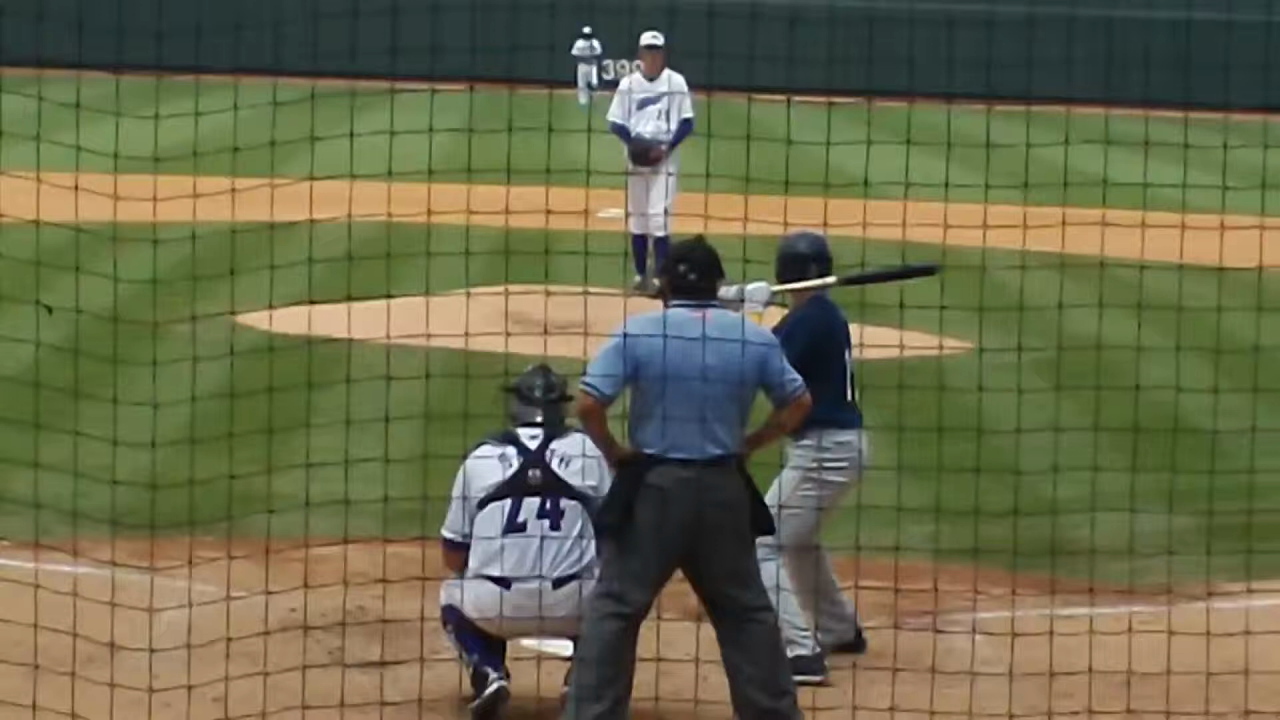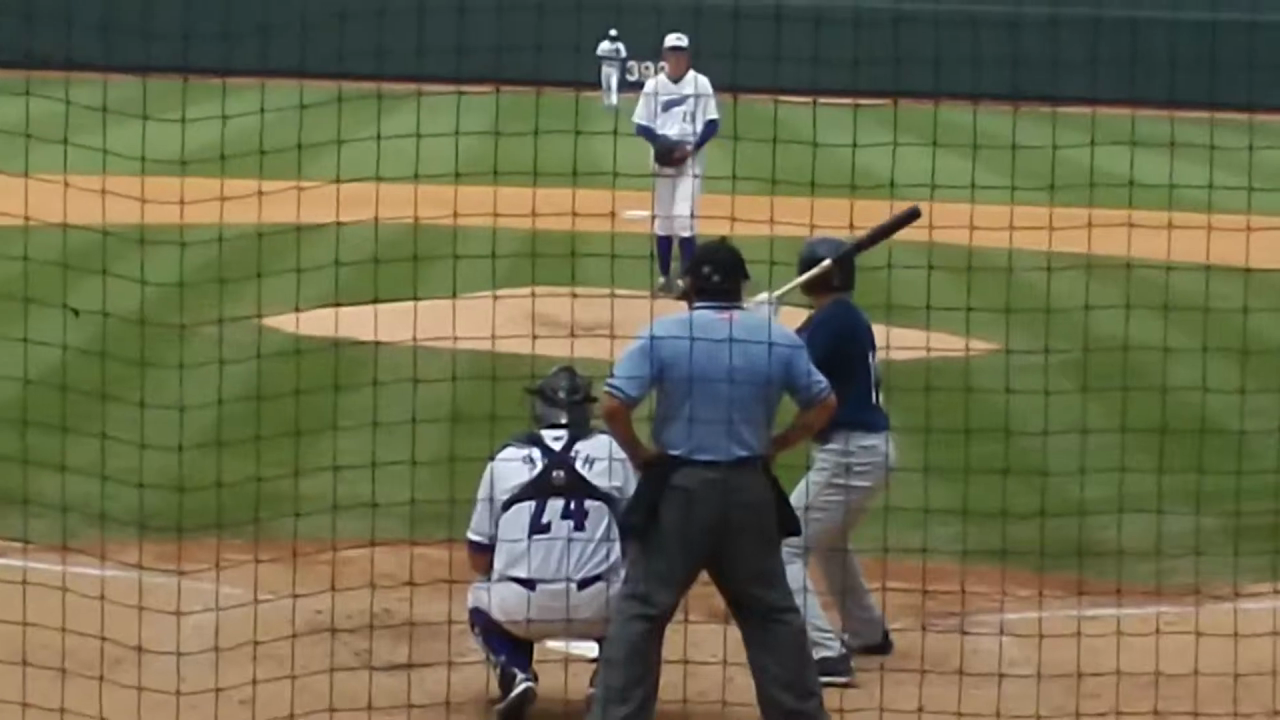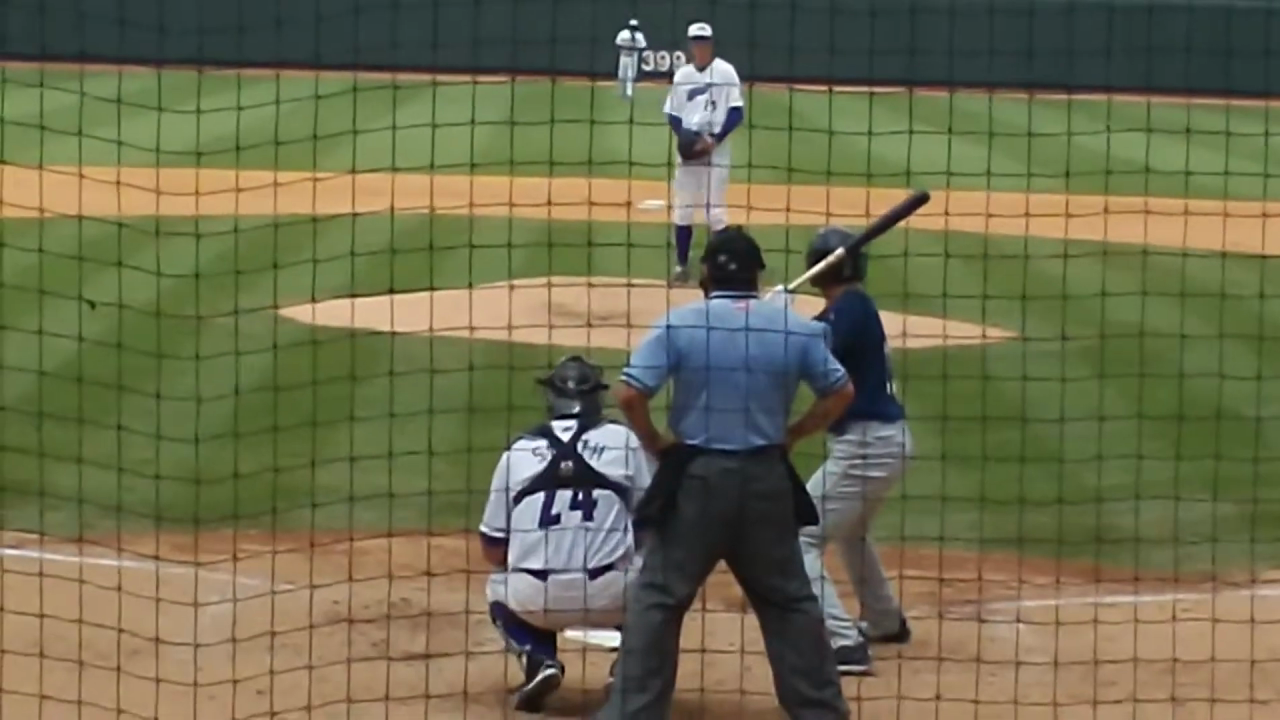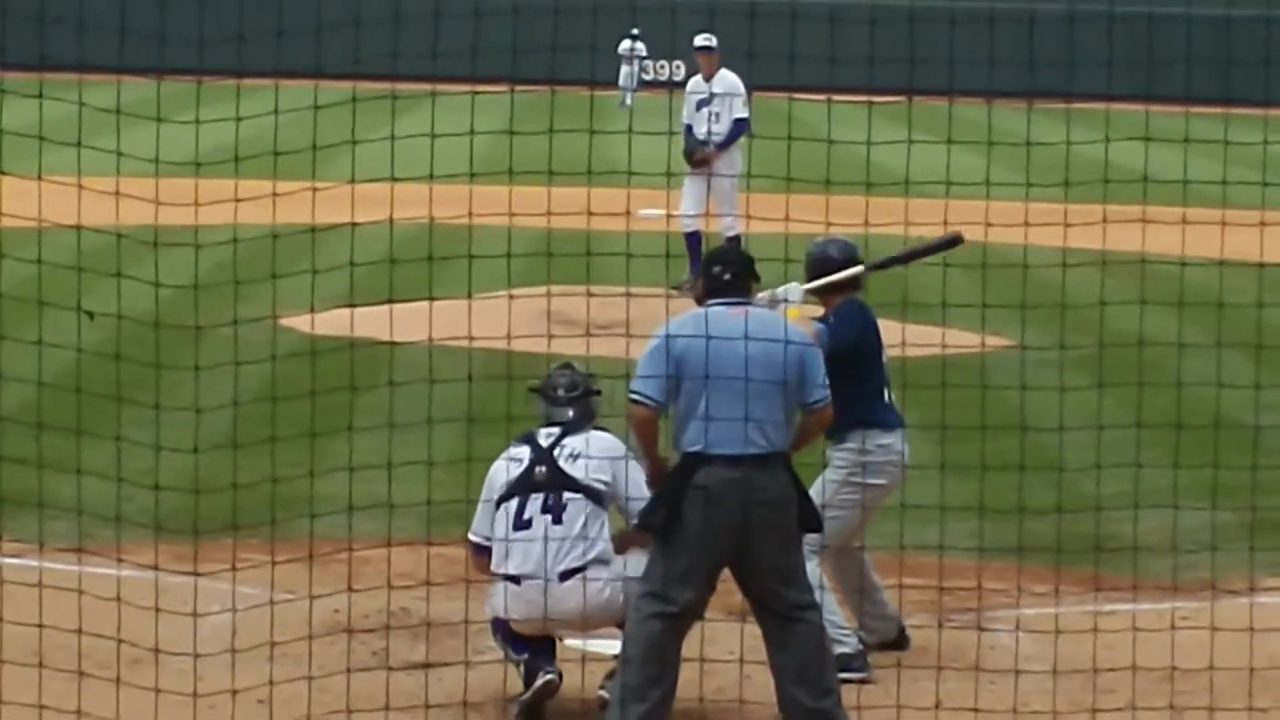
dt=0.4s
person 1, frame 1
left shoulder: (636, 333)
right shoulder: (755, 338)
left elbow: (587, 404)
right elbow: (798, 404)
left wrist: (615, 453)
right wrist: (749, 443)
left hip: (654, 485)
right hip: (724, 487)
left knee: (614, 607)
right knee: (747, 609)
person 1, frame 2
left shoulder: (662, 335)
right shoulder: (780, 339)
left elbow: (612, 406)
right elbow: (823, 405)
left wrist: (640, 455)
right wrist: (774, 446)
left hip: (680, 488)
right hip: (749, 489)
left knee: (640, 608)
right knee: (773, 610)
person 1, frame 3
left shoulder: (679, 323)
right shoulder: (797, 328)
left elbow: (629, 395)
right elbow: (841, 393)
left wrist: (656, 443)
left hip: (697, 476)
right hip: (767, 478)
left knee: (657, 597)
right knee: (790, 599)
person 1, frame 4
left shoulder: (676, 333)
right shoulder: (795, 337)
left elbow: (642, 416)
right elbow: (819, 415)
left wrist: (658, 478)
left hip: (704, 483)
right hip: (772, 485)
left knee: (659, 608)
right knee: (793, 609)
person 2, frame 1
left shoulder: (806, 318)
right shoulder: (829, 314)
left wrist: (752, 309)
right wrist: (737, 304)
left hip: (821, 449)
right hip: (841, 443)
left knee: (763, 546)
right knee: (797, 540)
left ankle: (801, 653)
right ankle: (840, 630)
person 2, frame 2
left shoulder: (831, 320)
right shoulder: (850, 318)
left hip: (847, 453)
right hip: (867, 447)
left knee: (785, 547)
right knee: (830, 541)
left ankle: (829, 655)
right ankle: (868, 633)
person 2, frame 3
left shoulder: (849, 308)
right shoulder: (856, 307)
left hip: (864, 442)
right hip: (882, 437)
left knee: (799, 536)
right knee: (849, 530)
left ankle: (845, 643)
right ankle: (885, 621)
person 2, frame 4
left shoulder: (848, 317)
right shoulder: (853, 316)
left hip: (863, 451)
right hip: (874, 446)
left knee: (803, 545)
right knee: (841, 541)
left ankle: (847, 652)
right ankle: (885, 630)
person 3, frame 1
left shoulder: (481, 456)
right shoulder: (584, 449)
left elbow: (453, 557)
left hip: (492, 605)
right hip: (568, 605)
left knee: (453, 596)
left ankle: (488, 674)
person 3, frame 2
left shoulder: (506, 458)
right shoulder: (609, 451)
left elbow: (479, 560)
left hip: (519, 607)
right hip: (593, 606)
left knee: (481, 598)
left ankle: (516, 676)
person 3, frame 3
left shoulder: (518, 450)
right shoulder: (620, 439)
left elbow: (493, 551)
left hip: (533, 598)
right hip: (608, 594)
left knee: (500, 589)
left ankle: (540, 661)
person 3, frame 4
left shoulder: (508, 458)
right shoulder: (604, 444)
left elbow: (481, 559)
left hip: (520, 605)
right hip: (587, 594)
left ankle: (537, 669)
person 4, frame 1
left shoulder: (676, 81)
right shoulder: (628, 83)
left elbow: (687, 122)
right elbow: (616, 123)
left wrist: (668, 147)
right wrist: (634, 144)
left hip: (665, 158)
left knee: (659, 217)
right knee: (637, 217)
right ankle: (641, 275)
person 4, frame 2
left shoulder: (700, 83)
right shoulder: (653, 85)
left elbow: (712, 123)
right elbow: (641, 125)
left wrist: (693, 148)
right wrist: (660, 143)
left hip: (691, 158)
left knee: (683, 217)
right knee: (662, 219)
right ankle: (665, 276)
person 4, frame 3
left shoulder: (725, 71)
right shoulder: (681, 75)
left elbow: (737, 112)
right elbow: (672, 115)
left wrist: (715, 139)
left hip: (717, 149)
left knee: (716, 210)
right knee: (682, 209)
right ankle: (682, 266)
person 4, frame 4
left shoulder: (731, 82)
right shoulder: (693, 84)
left elbow: (742, 124)
left wrist: (717, 148)
left hip: (726, 157)
left knee: (728, 218)
right knee: (689, 214)
right ankle: (695, 273)
